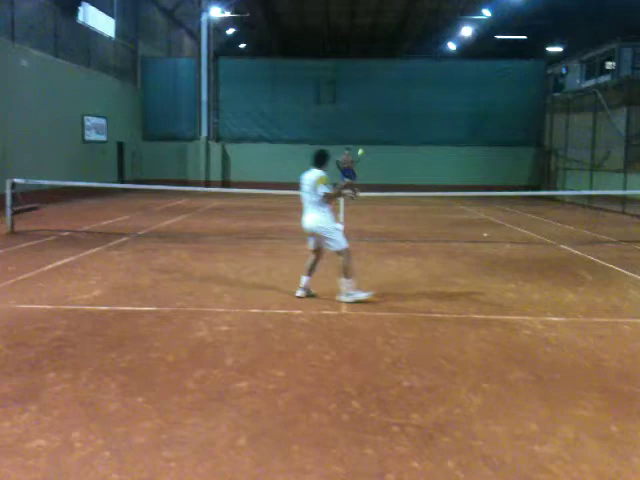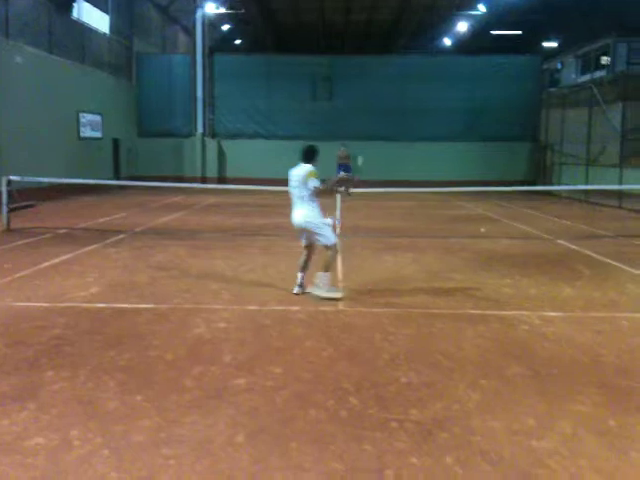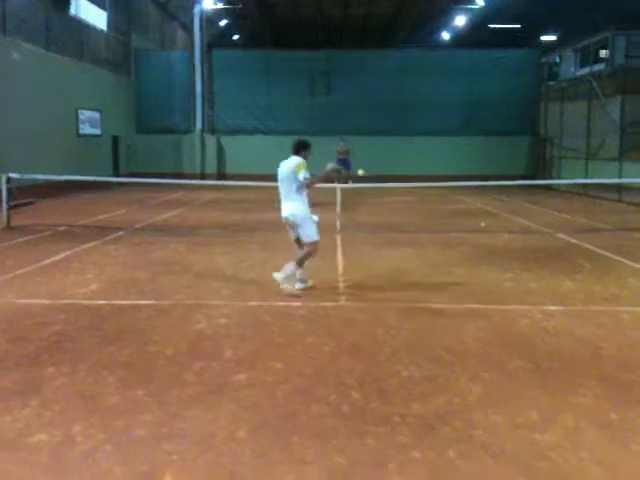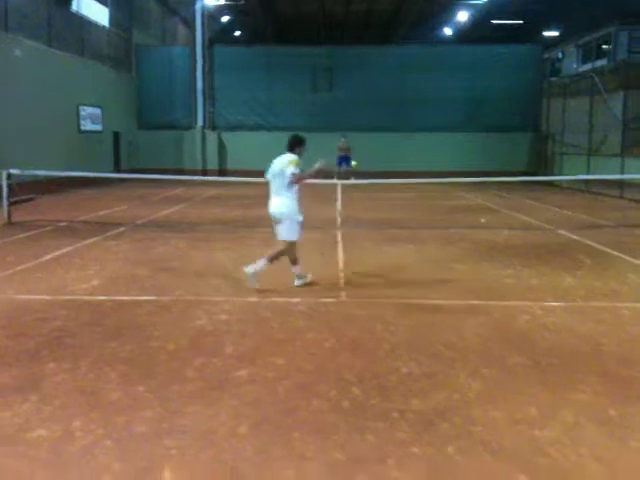
dt=0.1s
person 1, frame 1
left shoulder: (305, 176)
right shoulder: (320, 175)
right elbow: (327, 198)
left wrist: (340, 191)
right wrist: (343, 187)
left hip: (309, 222)
right hip: (323, 223)
left knee: (316, 253)
right knee: (345, 253)
left ankle: (303, 288)
right ankle: (349, 292)
person 1, frame 2
left shoulder: (293, 172)
right shoulder: (309, 170)
right elbow: (318, 192)
left wrist: (330, 188)
right wrist: (336, 182)
left hip: (297, 217)
right hip: (311, 217)
left knee: (309, 249)
right knee: (332, 248)
left ankle: (300, 285)
right ankle: (322, 286)
person 1, frame 3
left shoulder: (282, 165)
right shoulder: (298, 163)
right elbow: (307, 183)
right wrist: (328, 172)
left hip: (286, 211)
right hip: (299, 212)
left knee: (301, 245)
right knee: (312, 247)
left ankle: (301, 280)
right ankle: (286, 274)
person 1, frame 4
left shoulder: (278, 160)
right shoulder: (293, 159)
left elbow: (269, 180)
right elbow: (295, 178)
right wrist: (314, 171)
left hip: (275, 206)
right hip: (286, 209)
left knee: (288, 243)
right knee: (288, 246)
left ankle: (299, 276)
right ankle: (255, 270)
